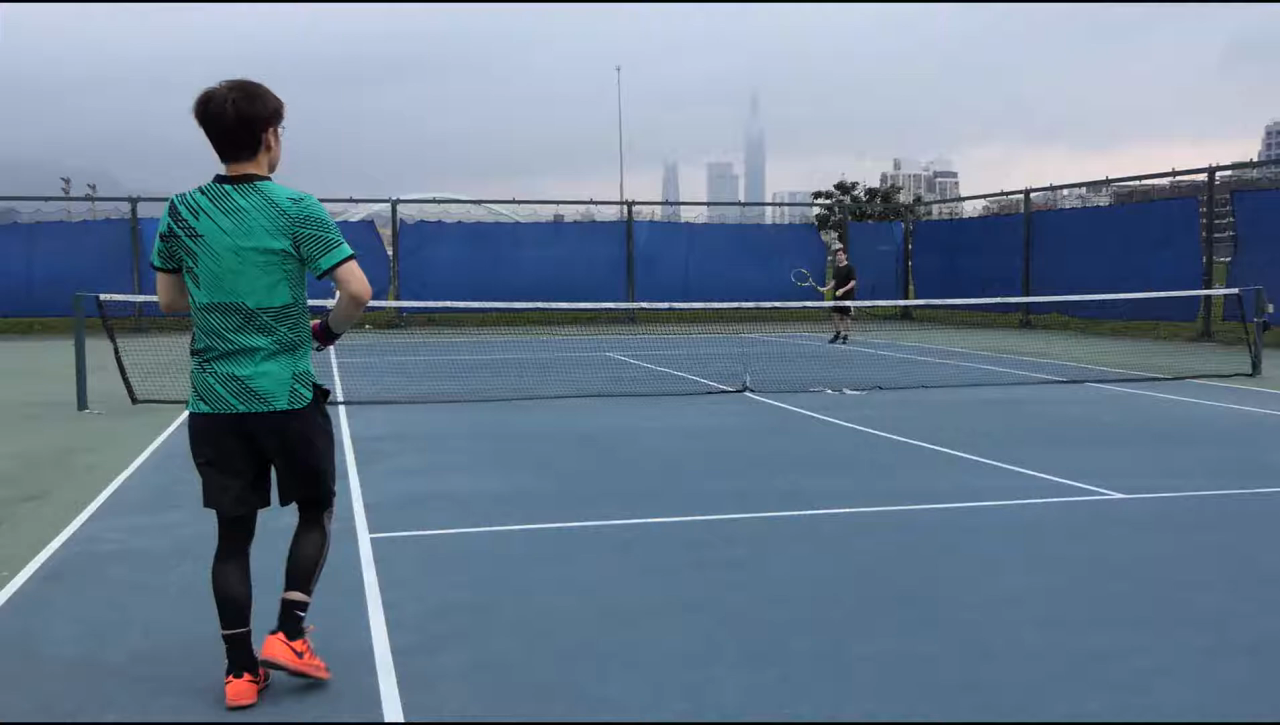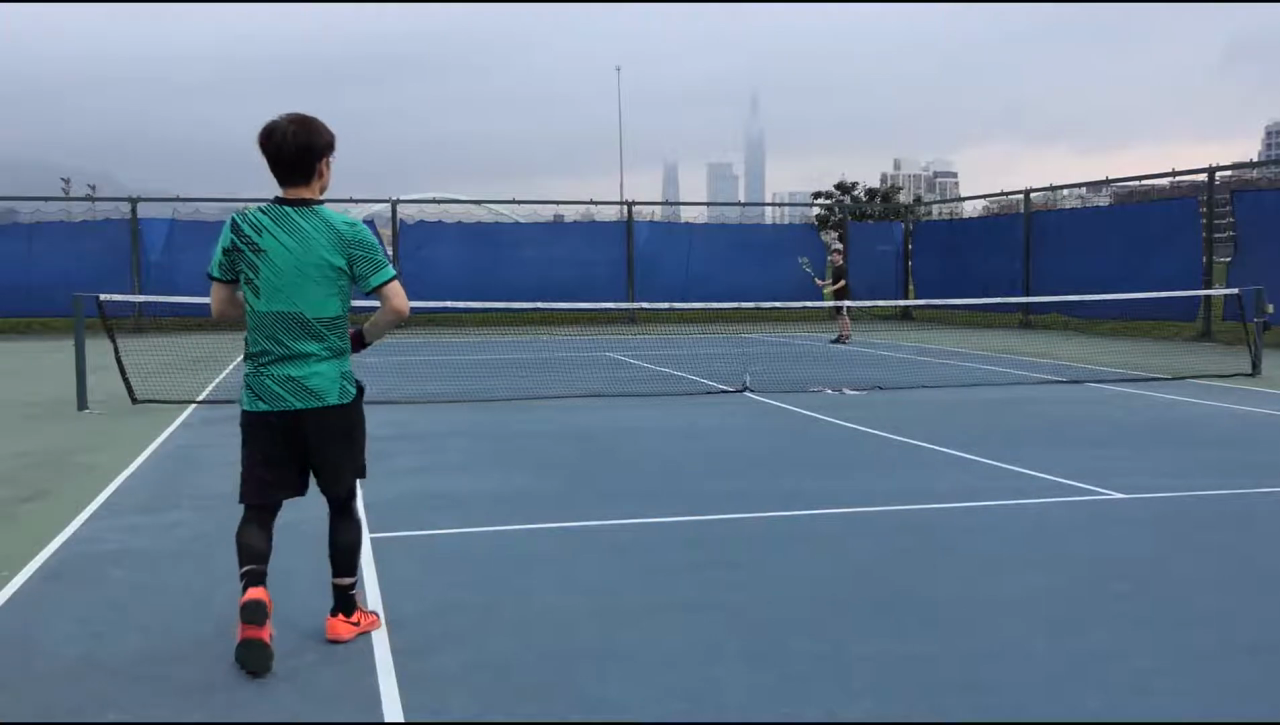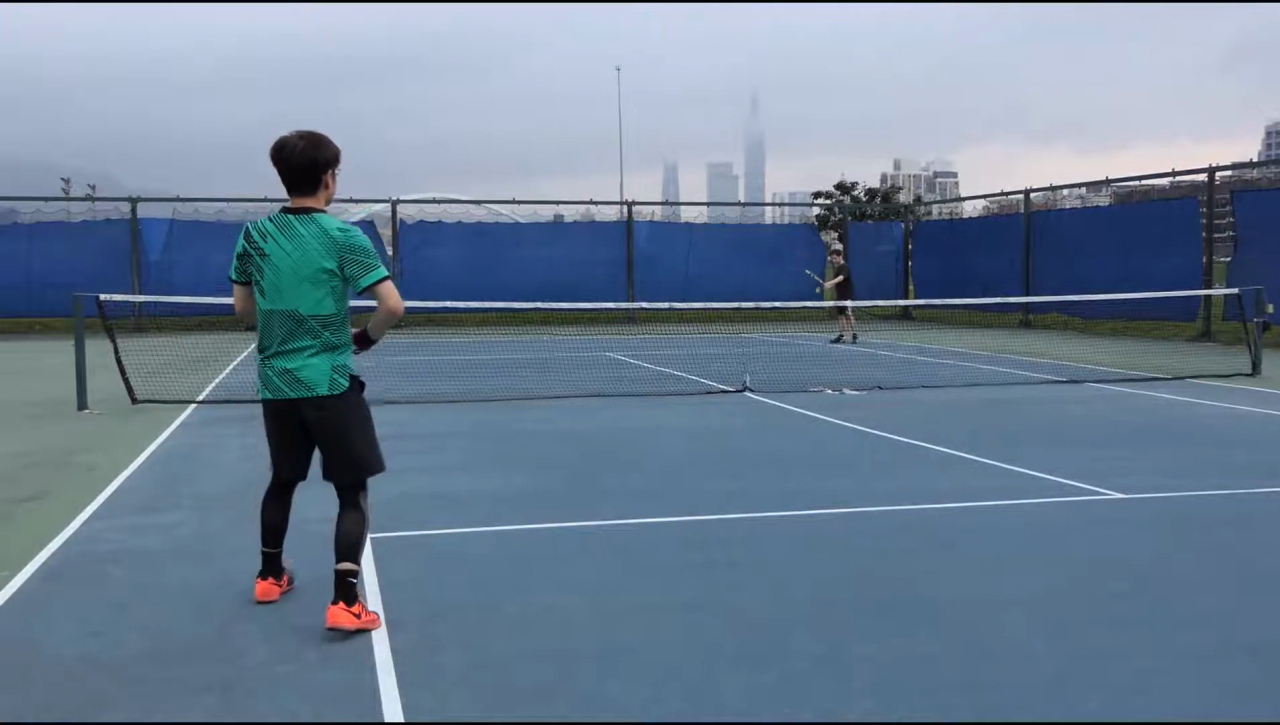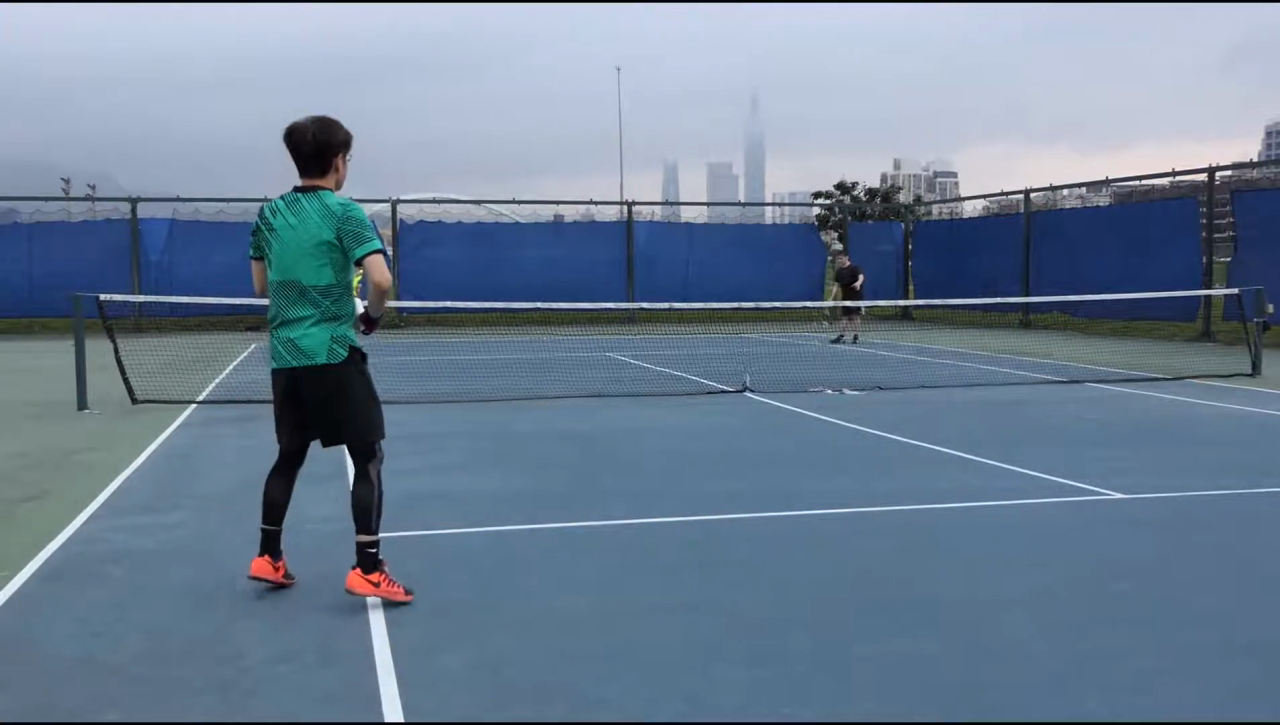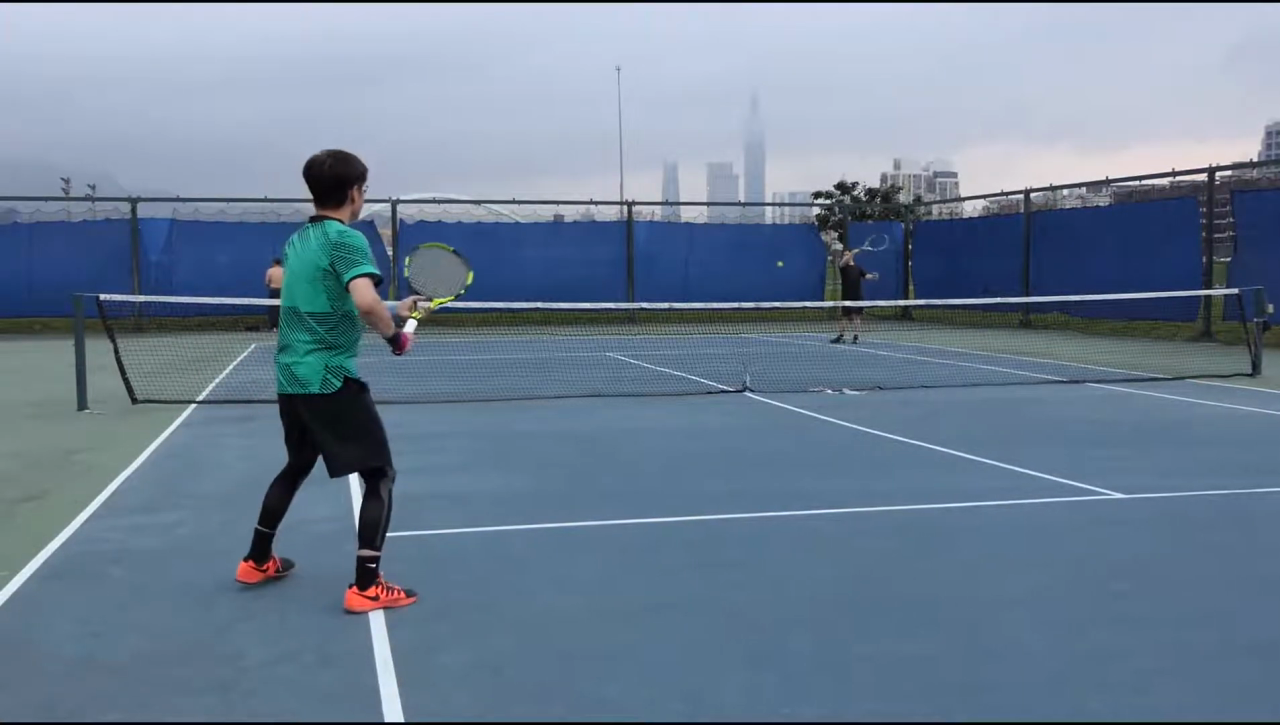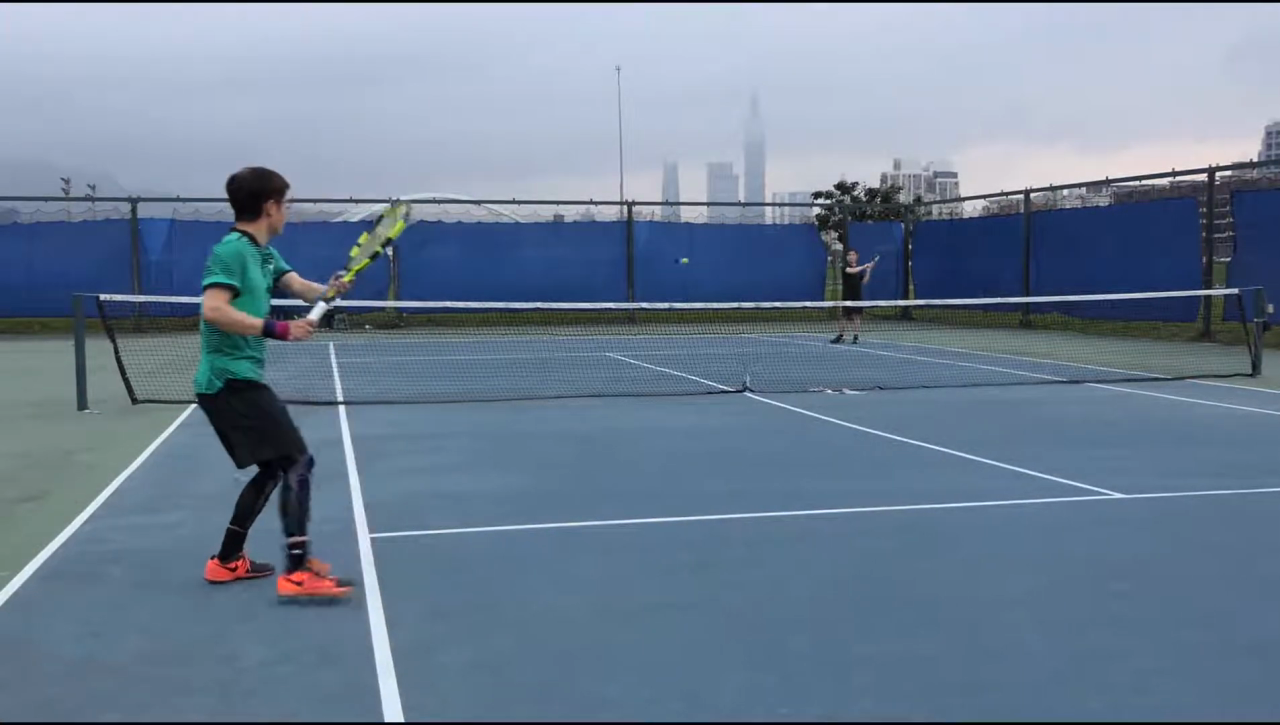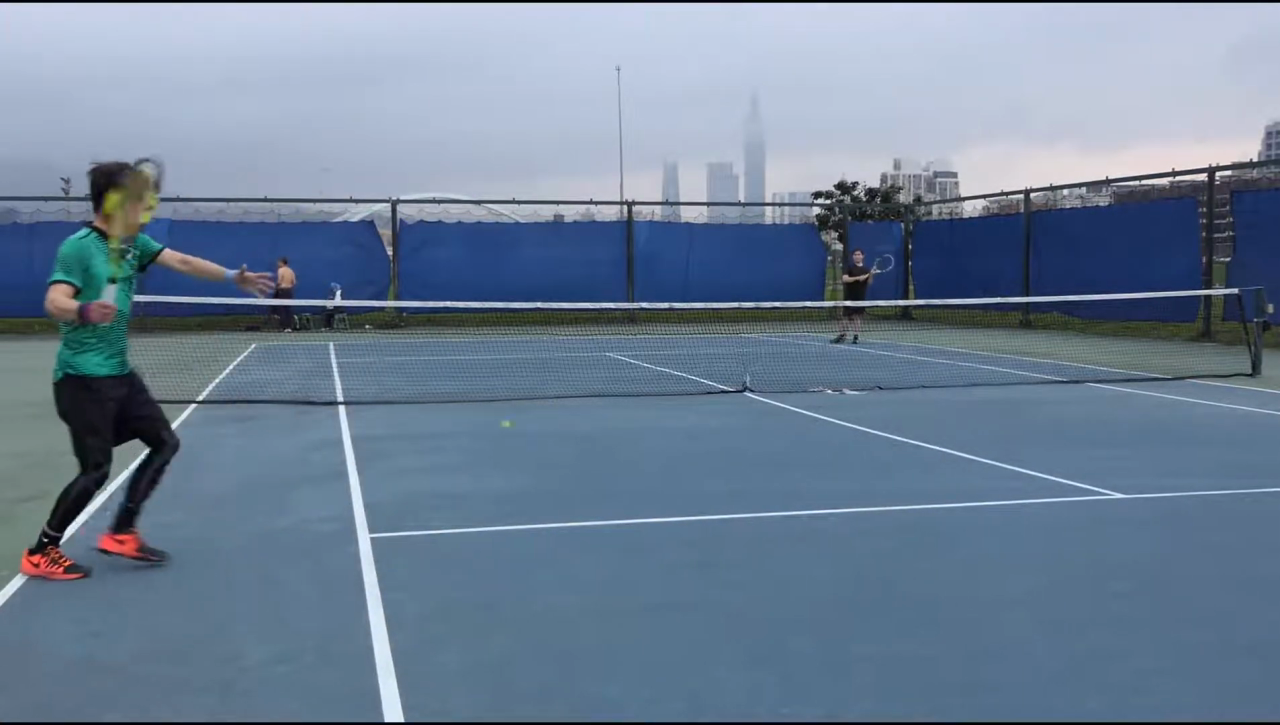
dt=0.4s
person 1, frame 1
left shoulder: (182, 212)
right shoulder: (296, 209)
left elbow: (171, 300)
right elbow: (358, 290)
right wrist: (329, 328)
left hip: (215, 399)
right hip: (288, 394)
left knee: (234, 531)
right knee: (316, 509)
left ankle: (240, 670)
right ankle: (288, 633)
person 1, frame 2
left shoulder: (241, 227)
right shoulder: (348, 231)
left elbow: (222, 308)
right elbow: (398, 307)
right wrist: (361, 338)
left hip: (264, 395)
right hip: (330, 393)
left knee: (258, 511)
right knee: (341, 501)
left ankle: (254, 600)
right ankle: (344, 612)
person 1, frame 3
left shoulder: (255, 235)
right shoulder: (344, 237)
left elbow: (244, 309)
right elbow: (393, 306)
right wrist: (367, 336)
left hip: (277, 384)
right hip: (332, 383)
left knee: (284, 479)
right knee: (353, 492)
left ankle: (270, 576)
right ankle: (344, 600)
person 1, frame 4
left shoulder: (270, 214)
right shoulder: (345, 213)
left elbow: (260, 283)
right elbow: (381, 279)
right wrist: (370, 316)
left hip: (285, 356)
right hip: (333, 356)
left knee: (289, 455)
right knee: (368, 457)
left ankle: (268, 558)
right ankle: (369, 570)
person 1, frame 5
left shoulder: (298, 241)
right shoulder: (346, 239)
right elbow: (363, 301)
left wrist: (394, 310)
right wrist: (395, 335)
left hip: (291, 379)
right hip: (331, 380)
left knee: (298, 465)
right knee: (380, 473)
left ankle: (257, 560)
right ankle: (366, 586)
person 1, frame 6
left shoulder: (265, 255)
right shoulder: (230, 251)
left elbow: (301, 285)
right elbow: (212, 310)
left wrist: (326, 289)
right wrist: (276, 329)
left hip: (239, 382)
right hip: (231, 381)
left knee: (275, 468)
right knee: (298, 461)
left ankle: (228, 559)
right ankle: (298, 568)
person 1, frame 7
left shoulder: (133, 243)
right shoulder: (77, 248)
left elbow: (181, 262)
right elbow: (54, 303)
left wrist: (234, 276)
right wrist: (84, 312)
left hip: (118, 373)
right hip: (81, 377)
left knee: (166, 444)
right knee: (96, 469)
left ankle: (122, 533)
right ankle: (42, 553)
